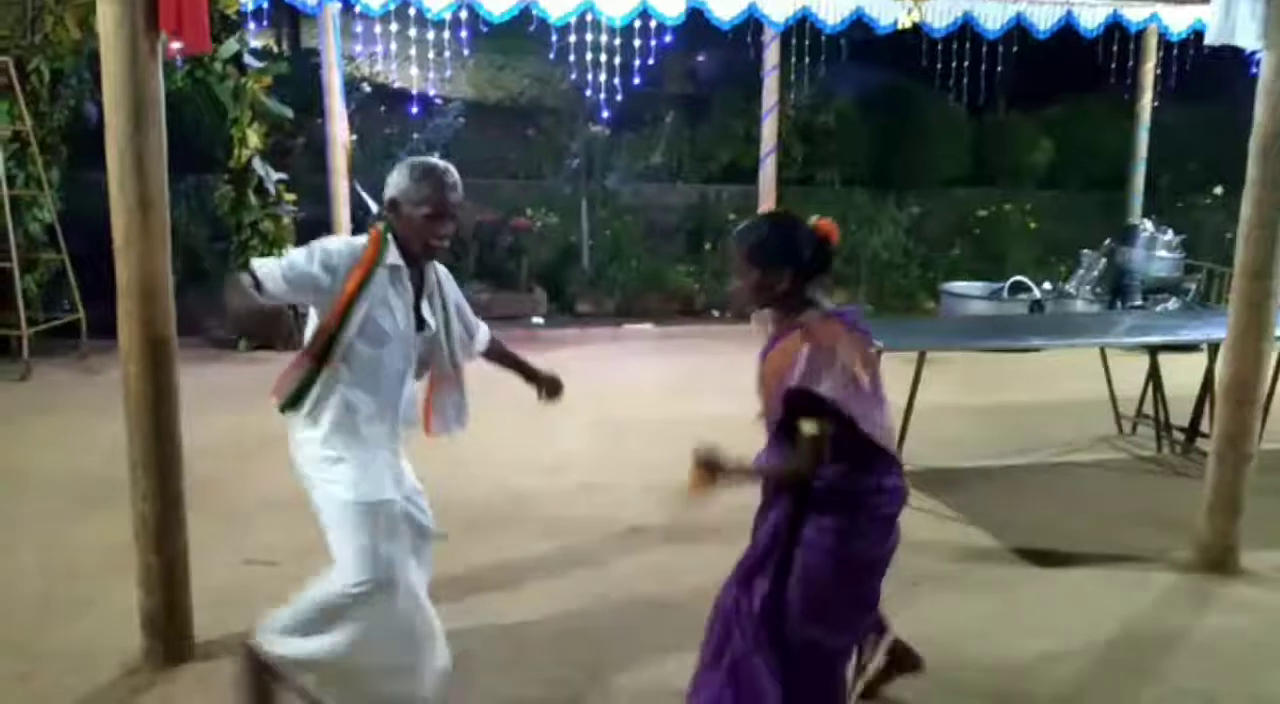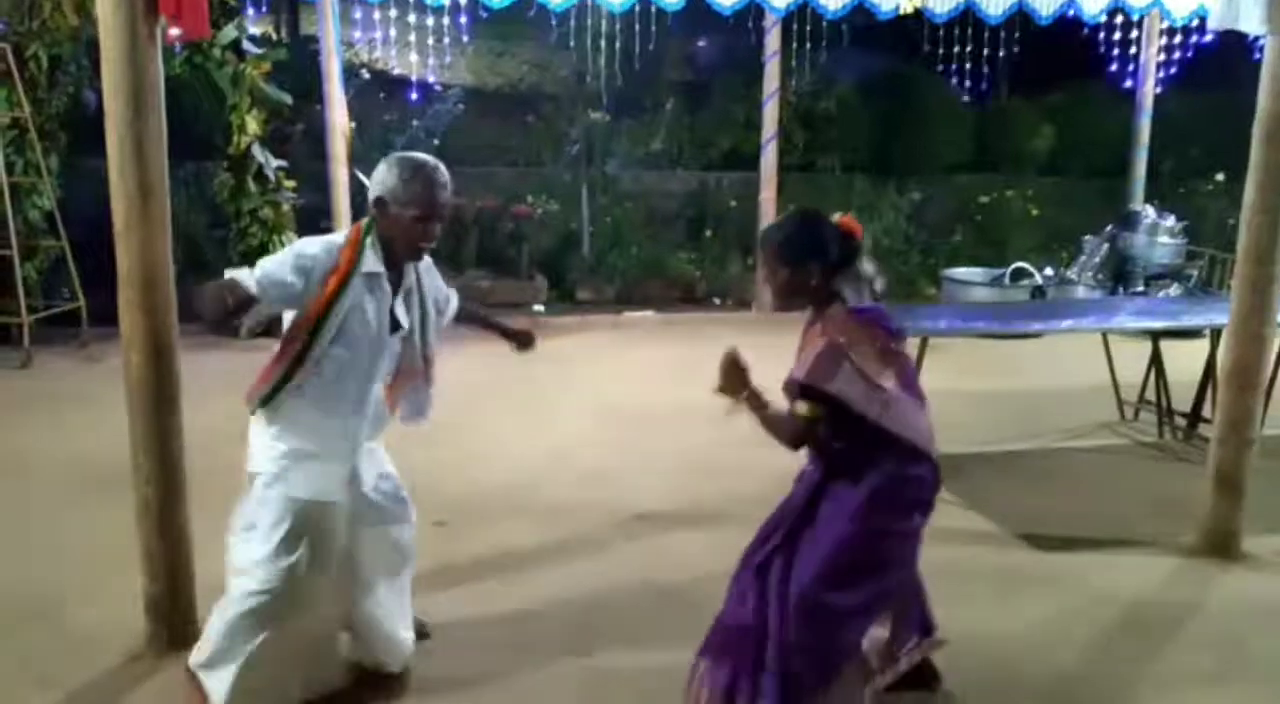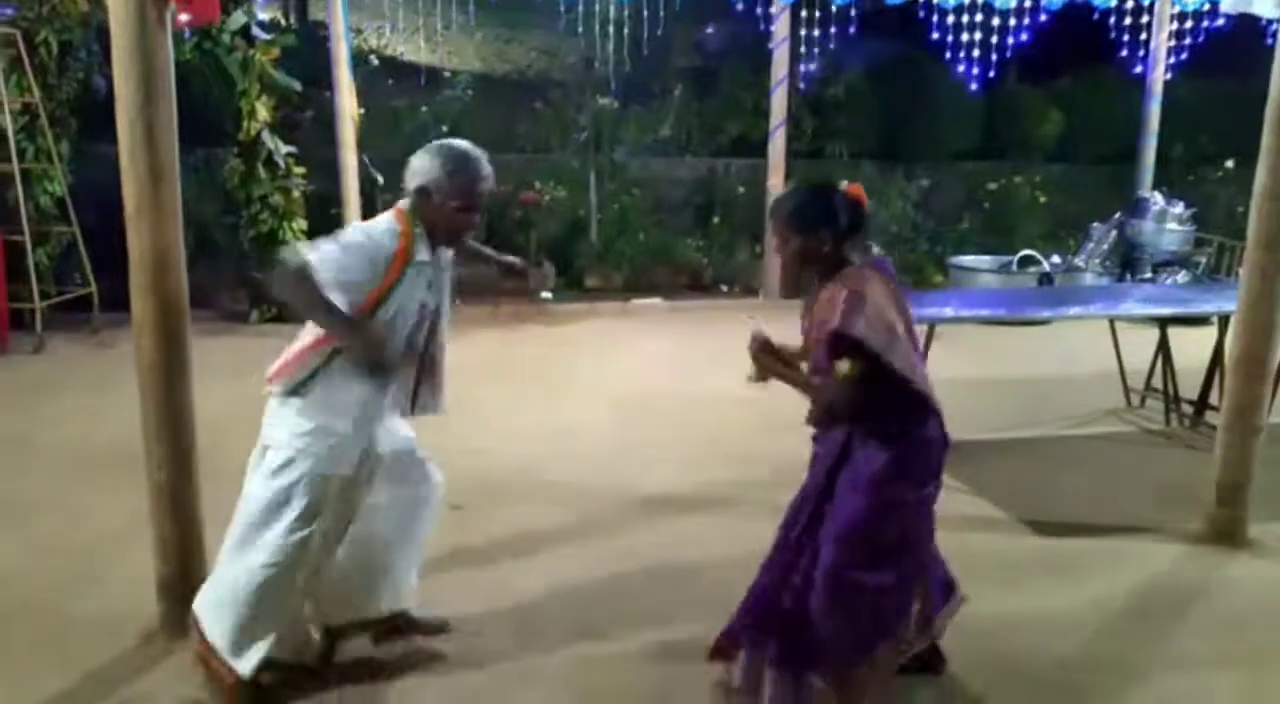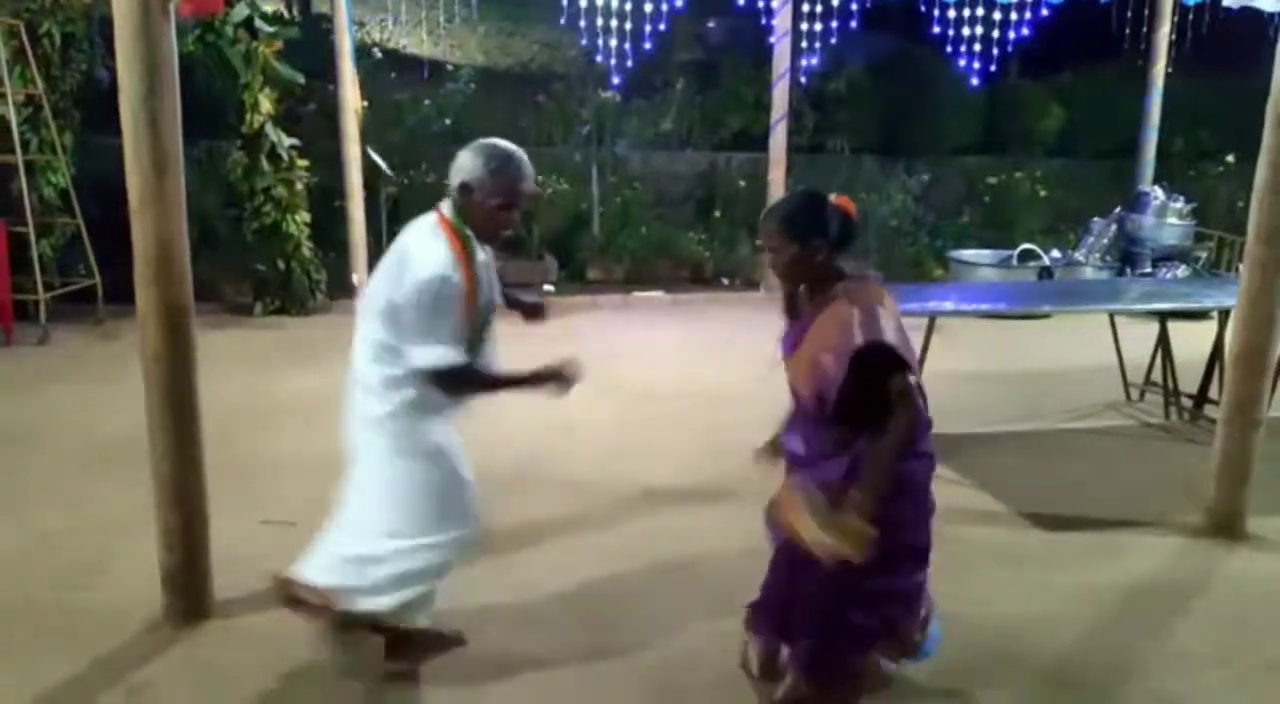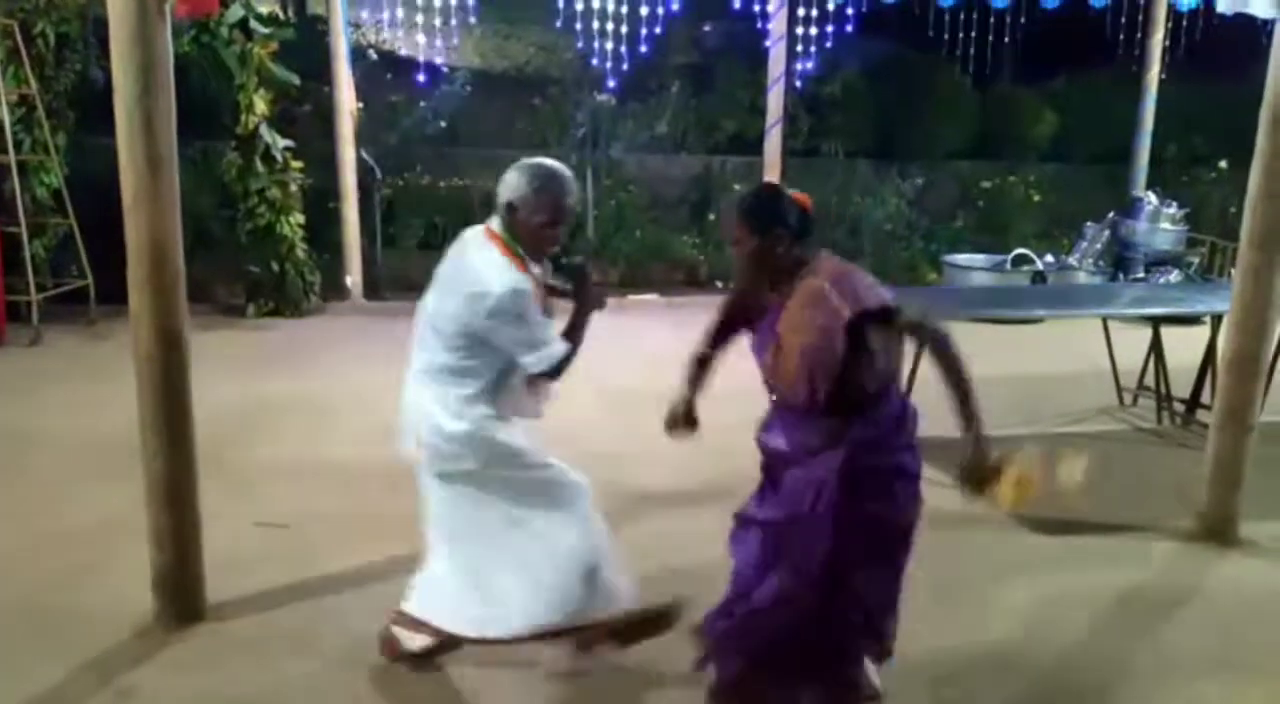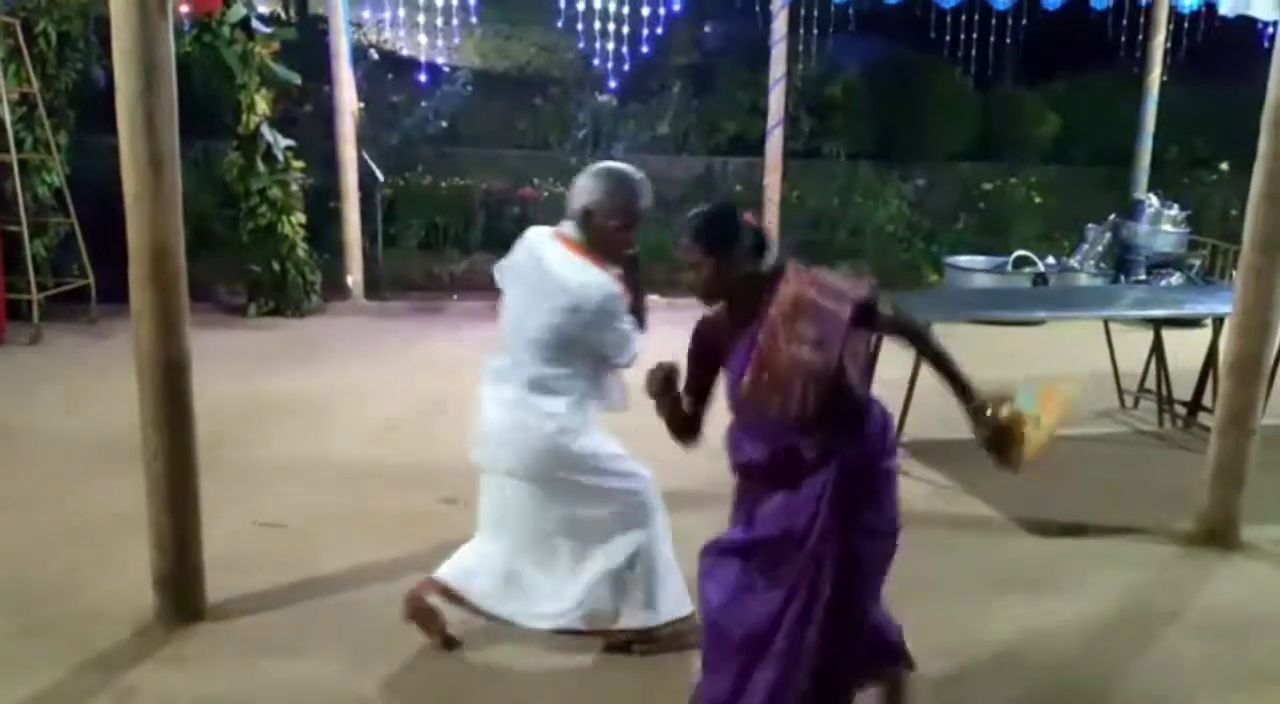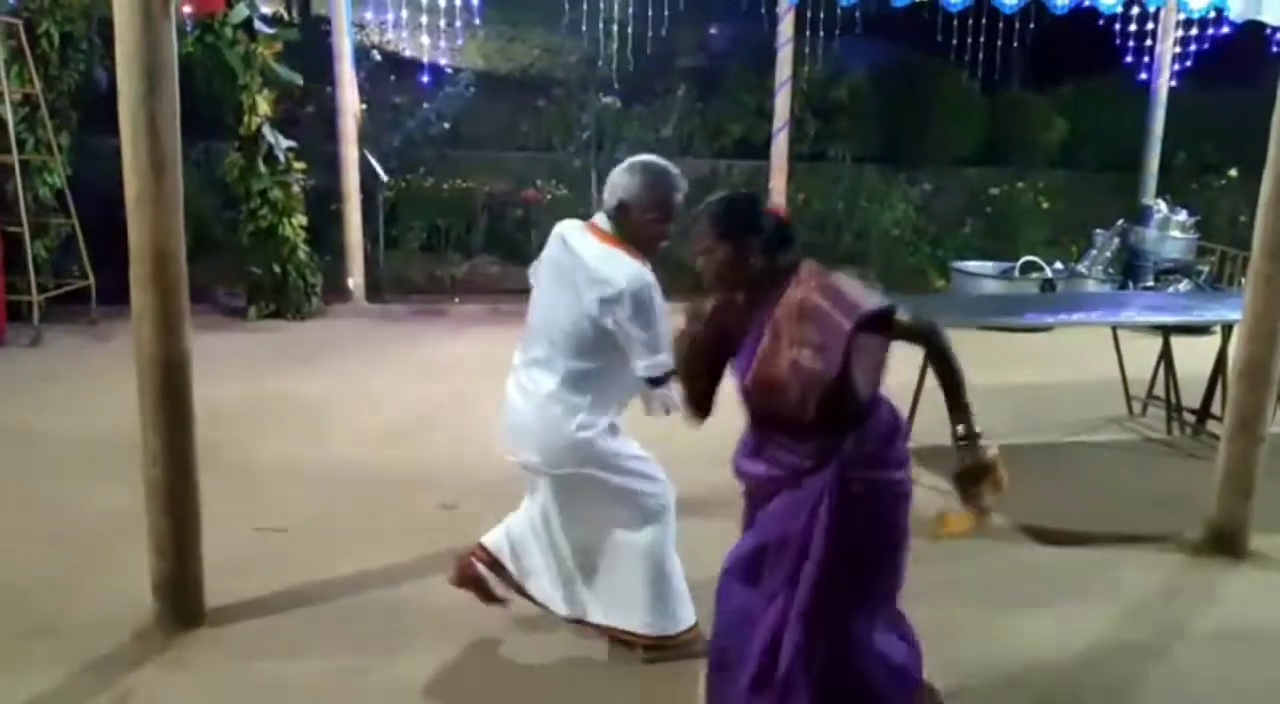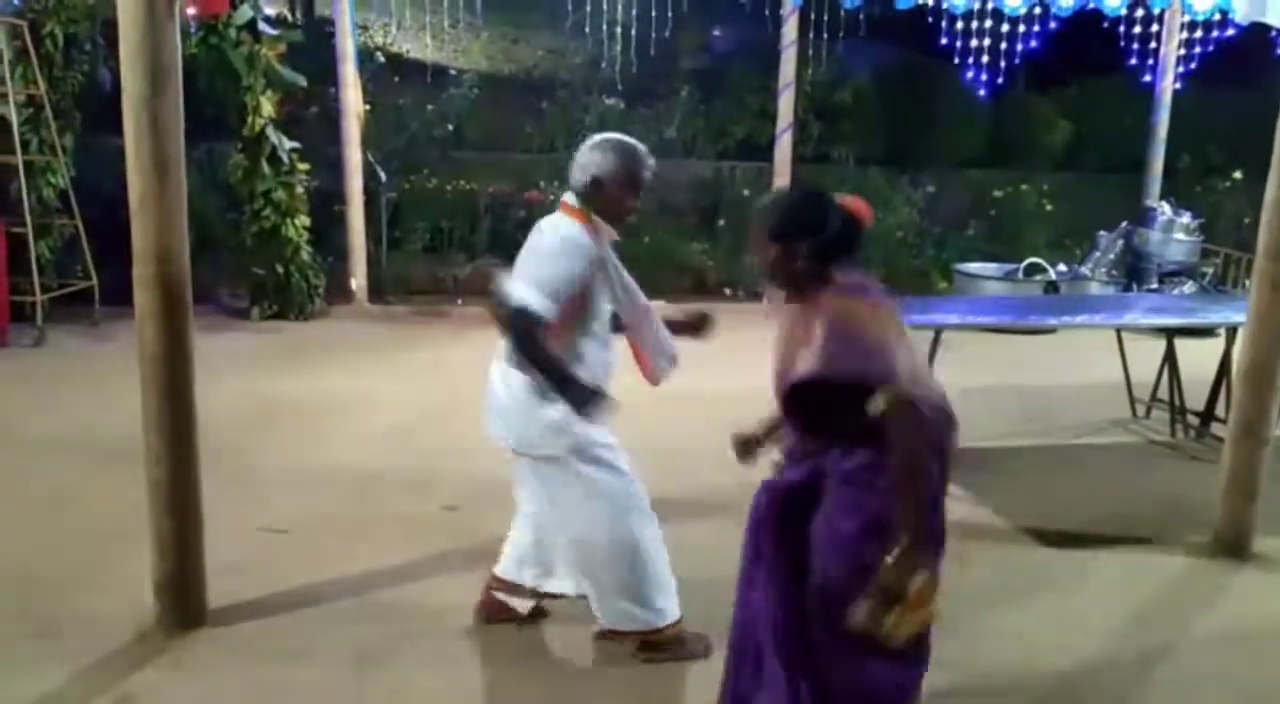
dt=0.2s
person 1, frame 1
left shoulder: (437, 279)
right shoulder: (344, 259)
left elbow: (475, 338)
right elbow: (252, 281)
left wrist: (533, 375)
right wrist: (252, 304)
left hip: (380, 440)
right hip: (335, 441)
left knee: (410, 536)
right knee: (366, 572)
right ankle: (274, 650)
person 1, frame 2
left shoulder: (419, 272)
right shoulder: (321, 260)
left elbow: (449, 309)
right elbow: (226, 294)
left wrist: (506, 331)
right wrist: (226, 300)
left hip: (354, 440)
right hip: (297, 442)
left knee: (388, 524)
right knee: (275, 572)
left ankle: (381, 649)
person 1, frame 3
left shoulder: (433, 245)
right shoulder: (376, 245)
right elbow: (291, 280)
left wrist: (502, 261)
right wrist: (349, 333)
left hip: (371, 414)
right hip: (317, 415)
left knee: (413, 489)
right knee: (281, 540)
left ankle: (374, 609)
right ankle: (225, 648)
person 1, frame 4
left shoulder: (440, 232)
right shoulder: (436, 271)
right elbow: (447, 376)
left wrist: (515, 303)
right wrist: (538, 378)
left hip: (411, 407)
right hip: (396, 410)
left knee: (436, 516)
right knee: (439, 525)
left ankle: (401, 624)
right ankle: (324, 586)
person 1, frame 5
left shoulder: (474, 242)
right shoulder: (505, 288)
right elbow: (550, 365)
left wrist: (573, 299)
right wrist: (582, 307)
left hip: (440, 417)
right hip: (465, 427)
left knee: (468, 533)
right knee: (565, 503)
left ankle: (414, 628)
right ankle: (602, 618)
person 1, frame 6
left shoulder: (532, 244)
right shoulder: (596, 292)
right elbow: (625, 353)
right wrist: (634, 292)
left hip: (501, 416)
right hip: (549, 431)
left knee: (514, 527)
right knee: (632, 501)
left ankle: (435, 596)
right ankle: (651, 622)
person 1, frame 7
left shoulder: (565, 236)
right shoulder: (632, 282)
right elbow: (657, 373)
left hip: (528, 403)
right hip: (570, 424)
left knee: (557, 506)
right knee: (647, 503)
left ankle: (487, 563)
right ankle: (659, 630)
person 1, frame 8
left shoulder: (565, 229)
right shoulder: (570, 241)
left elbow: (599, 318)
right elbow: (511, 313)
left wrist: (672, 326)
right wrist: (568, 386)
left hip: (529, 398)
right hip: (544, 403)
left knee: (551, 499)
right knee: (612, 504)
left ankle: (507, 594)
right ankle: (651, 627)
person 2, frame 1
left shoulder: (821, 346)
right shoulder: (790, 324)
left elbow: (809, 460)
left wrist: (729, 469)
left hip: (843, 498)
right hip: (810, 488)
left knee: (806, 618)
right ankle: (882, 654)
person 2, frame 2
left shoulder: (835, 338)
right shoulder: (847, 305)
left elbow: (796, 434)
left wrist: (745, 390)
left hip: (878, 476)
right hip: (866, 466)
left knee: (815, 587)
right knee: (874, 576)
right ankle: (906, 663)
person 2, frame 3
left shoulder: (854, 294)
right shoulder: (840, 281)
left elbow: (841, 399)
left wrist: (778, 368)
right wrist: (802, 356)
left hip: (888, 444)
right hip: (869, 438)
left knee: (846, 560)
right knee: (891, 548)
right ankle: (913, 647)
person 2, frame 4
left shoulder: (862, 309)
right shoulder: (800, 299)
left elbow: (907, 410)
left wrist: (866, 498)
right wrist: (788, 435)
left hip: (873, 462)
right hip: (827, 457)
left knee: (844, 570)
person 2, frame 5
left shoulder: (834, 285)
right shoulder: (751, 292)
left elbow: (930, 337)
right elbow: (707, 351)
left wrist: (974, 435)
right wrist: (686, 396)
left hip: (864, 454)
right hip: (798, 451)
left knee: (839, 580)
right knee: (765, 556)
person 2, frame 6
left shoulder: (809, 296)
right shoulder: (714, 331)
left elbow: (908, 330)
right elbow: (687, 431)
left wrist: (975, 408)
right wrist: (667, 399)
left hip: (846, 470)
right hip: (770, 478)
left knee: (832, 598)
right knee: (739, 591)
person 2, frame 7
left shoulder: (820, 296)
right shoulder: (725, 318)
left elbow: (929, 337)
right elbow: (701, 408)
left wrist: (965, 439)
right wrist: (687, 361)
left hip: (852, 474)
right hip: (780, 477)
left knee: (839, 610)
right knee: (759, 603)
person 2, frame 8
left shoulder: (842, 319)
right shoulder: (823, 301)
left elbow: (916, 422)
left wrist: (909, 549)
right wrist: (768, 432)
left hip: (871, 483)
right hip: (829, 473)
left knee: (855, 620)
right knee: (788, 595)
